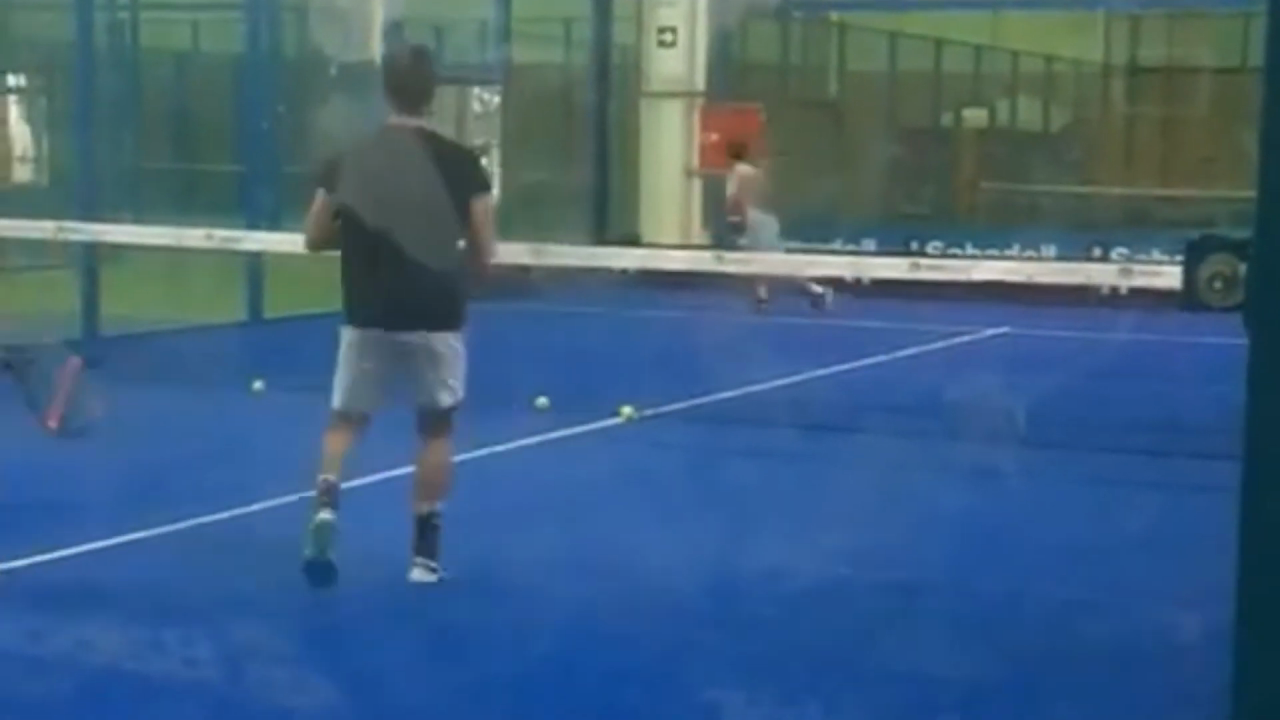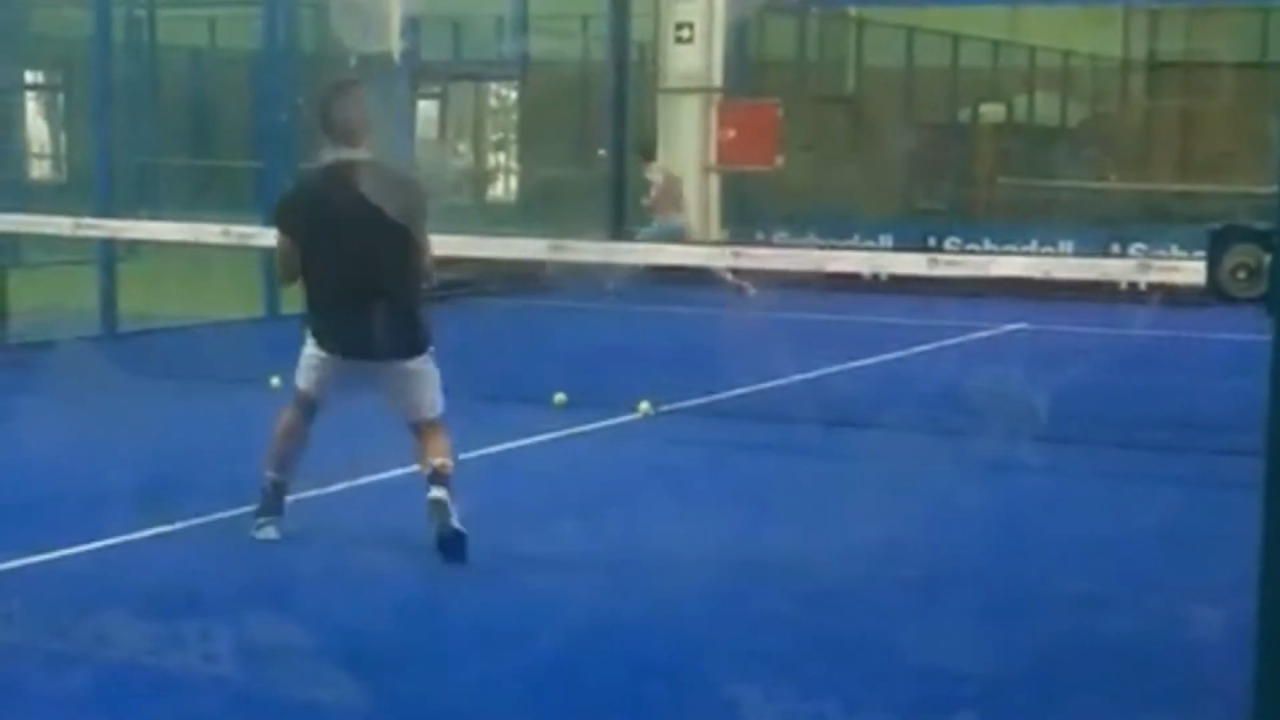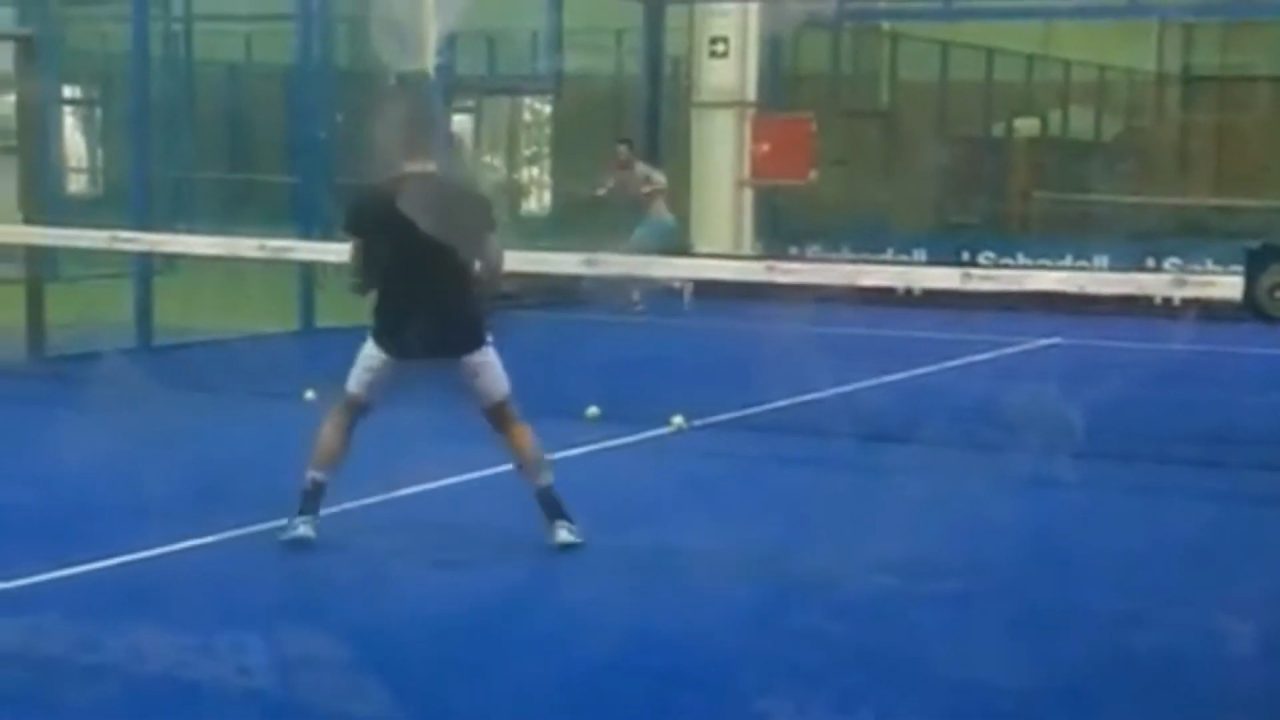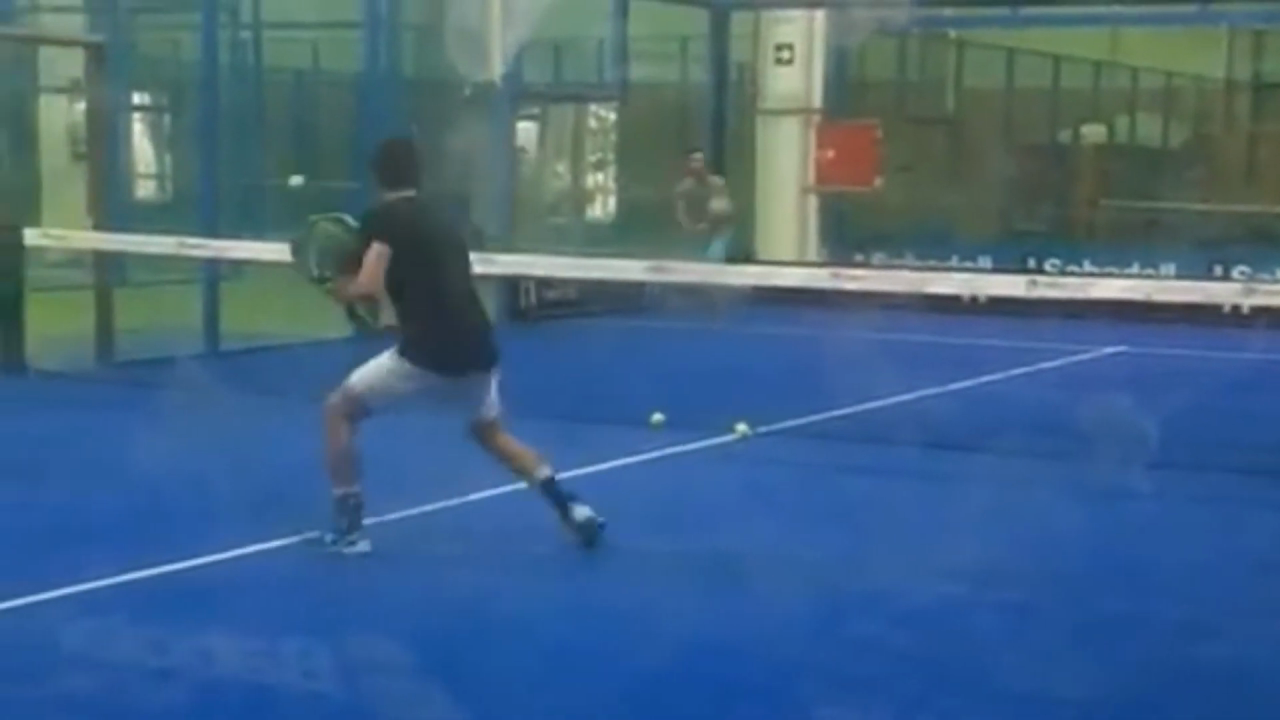
dt=0.4s
person 1, frame 1
left shoulder: (351, 160)
right shoulder: (460, 161)
left elbow: (315, 238)
right elbow: (483, 253)
left hip: (368, 319)
right hip: (437, 319)
left knee: (344, 425)
right knee: (435, 429)
left ankle: (326, 511)
right ankle: (425, 553)
person 1, frame 2
left shoulder: (302, 194)
right shoulder: (404, 190)
left elbow: (286, 272)
right elbow: (423, 269)
left hip: (334, 334)
right hip: (402, 338)
left knee: (300, 410)
right knee: (431, 430)
left ankle: (268, 512)
right ankle: (439, 494)
person 1, frame 3
left shoulder: (370, 204)
right shoulder: (470, 202)
left elbow: (360, 281)
right elbow: (492, 271)
left hip: (394, 335)
right hip: (461, 333)
left knee: (344, 413)
right knee: (508, 420)
left ankle: (305, 516)
right ankle: (558, 520)
person 1, frame 4
left shoulder: (383, 219)
right shoulder: (445, 222)
left elbow: (368, 287)
left wrist: (343, 289)
left hip: (423, 353)
right hip: (477, 351)
left knee: (339, 411)
right knee: (489, 433)
left ankle: (348, 527)
right ankle: (571, 507)
